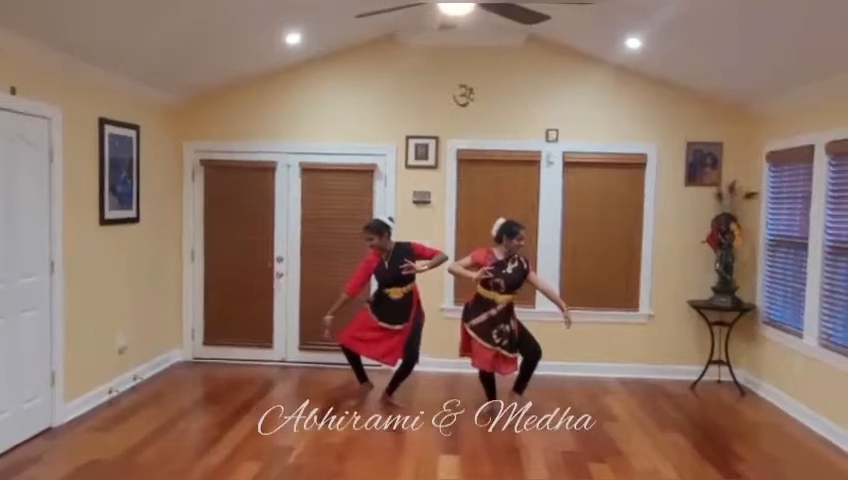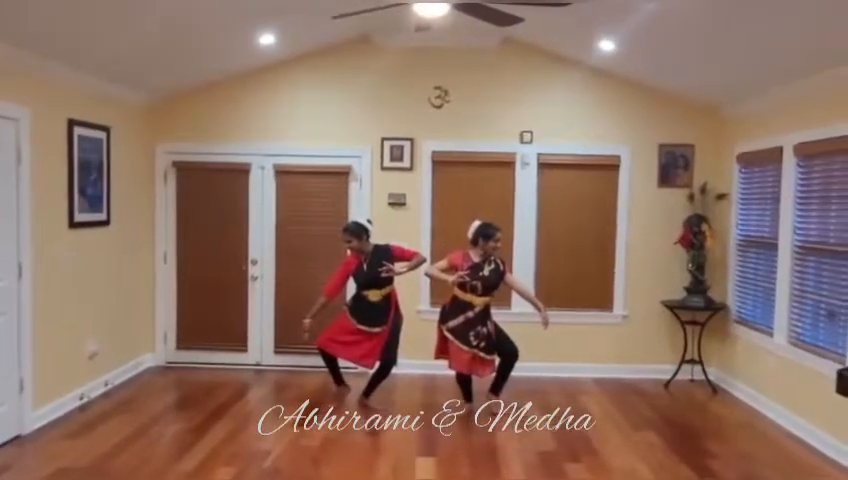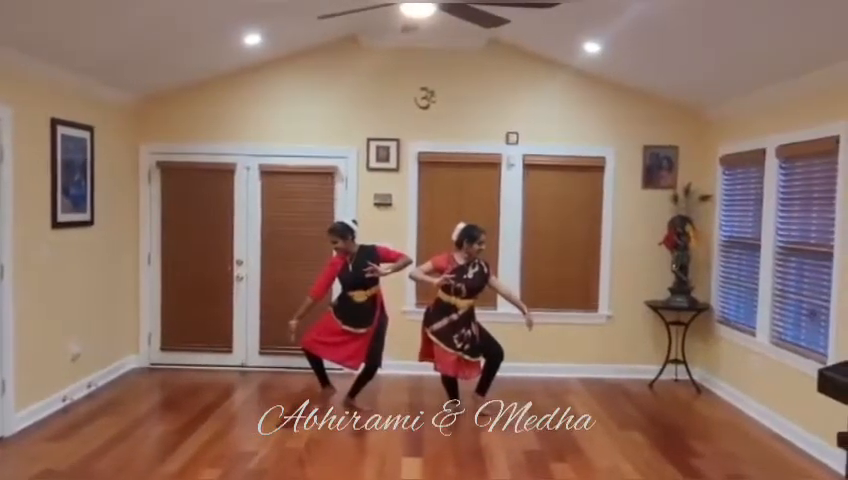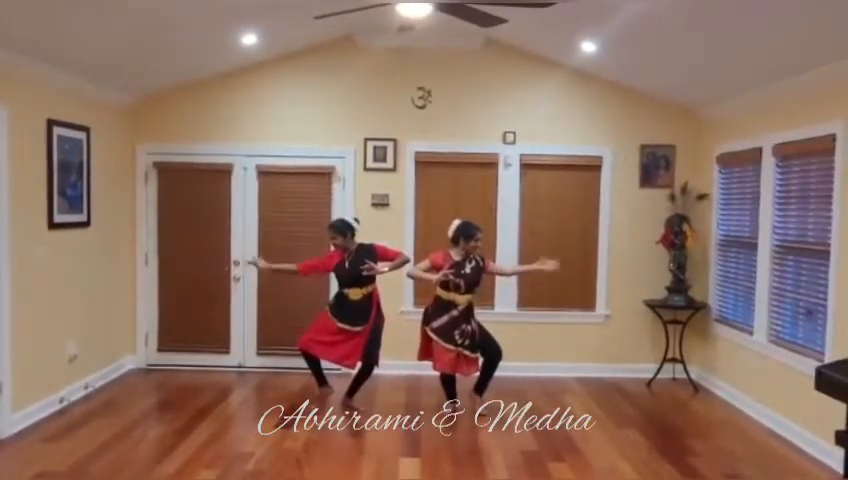
dt=1s
person 1, frame 1
left shoulder: (521, 263)
right shoulder: (484, 255)
left elbow: (542, 285)
right elbow: (453, 267)
left wrist: (563, 307)
right wrist: (473, 275)
left hip: (505, 317)
right hip: (481, 315)
left knee: (533, 352)
right knee: (485, 361)
left ankle: (517, 393)
right ankle: (491, 400)
person 1, frame 2
left shoulder: (497, 265)
right shoulder: (460, 258)
left elbow: (518, 287)
right elbow: (429, 270)
left wrist: (540, 307)
right wrist: (450, 278)
left hip: (481, 319)
right hip: (458, 318)
left knee: (510, 352)
right knee: (462, 362)
left ankle: (494, 394)
right ankle: (468, 402)
person 1, frame 3
left shoulder: (481, 267)
right shoulder: (445, 261)
left elbow: (502, 289)
right elbow: (414, 273)
left wrist: (524, 310)
right wrist: (435, 281)
left hip: (466, 321)
right hip: (442, 320)
left knee: (496, 353)
right knee: (448, 365)
left ankle: (479, 394)
right ankle: (455, 404)
person 1, frame 4
left shoulder: (477, 262)
right shoulder: (441, 258)
left elbow: (506, 270)
right elbow: (411, 272)
left wrist: (536, 267)
right wrist: (433, 277)
left hip: (465, 317)
right hip: (441, 317)
left knee: (494, 353)
right knee: (446, 362)
left ankle: (477, 394)
right ankle: (453, 403)
person 2, frame 1
left shoulder: (408, 249)
right shoulder: (371, 260)
left elbow: (442, 256)
right elbow: (351, 288)
left wrist: (422, 268)
right wrist: (330, 314)
left hip: (407, 311)
right hip: (380, 309)
left knee: (411, 358)
right knee: (347, 341)
left ankle: (388, 394)
right ankle: (364, 384)
person 2, frame 2
left shoulder: (387, 251)
right shoulder: (350, 262)
left elbow: (420, 258)
right elbow: (330, 291)
left wrist: (402, 270)
right wrist: (309, 317)
left hip: (386, 314)
right hip: (358, 311)
left knee: (388, 361)
right knee: (325, 344)
left ankle: (365, 397)
right ankle: (341, 386)
person 2, frame 3
left shoulder: (373, 252)
right shoulder: (336, 263)
left elbow: (406, 259)
right elbow: (317, 291)
left wrist: (386, 271)
right wrist: (296, 318)
left hip: (371, 314)
right hip: (343, 312)
left knee: (373, 362)
right knee: (309, 343)
left ankle: (350, 397)
right ankle: (326, 386)
person 2, frame 4
left shoulder: (371, 251)
right shoulder: (333, 258)
left elbow: (404, 258)
right elbow: (301, 268)
left wrist: (383, 269)
right wrist: (268, 266)
left hip: (367, 313)
right hip: (340, 310)
left knee: (369, 361)
right knee: (307, 344)
left ankle: (348, 398)
right ankle: (323, 386)
